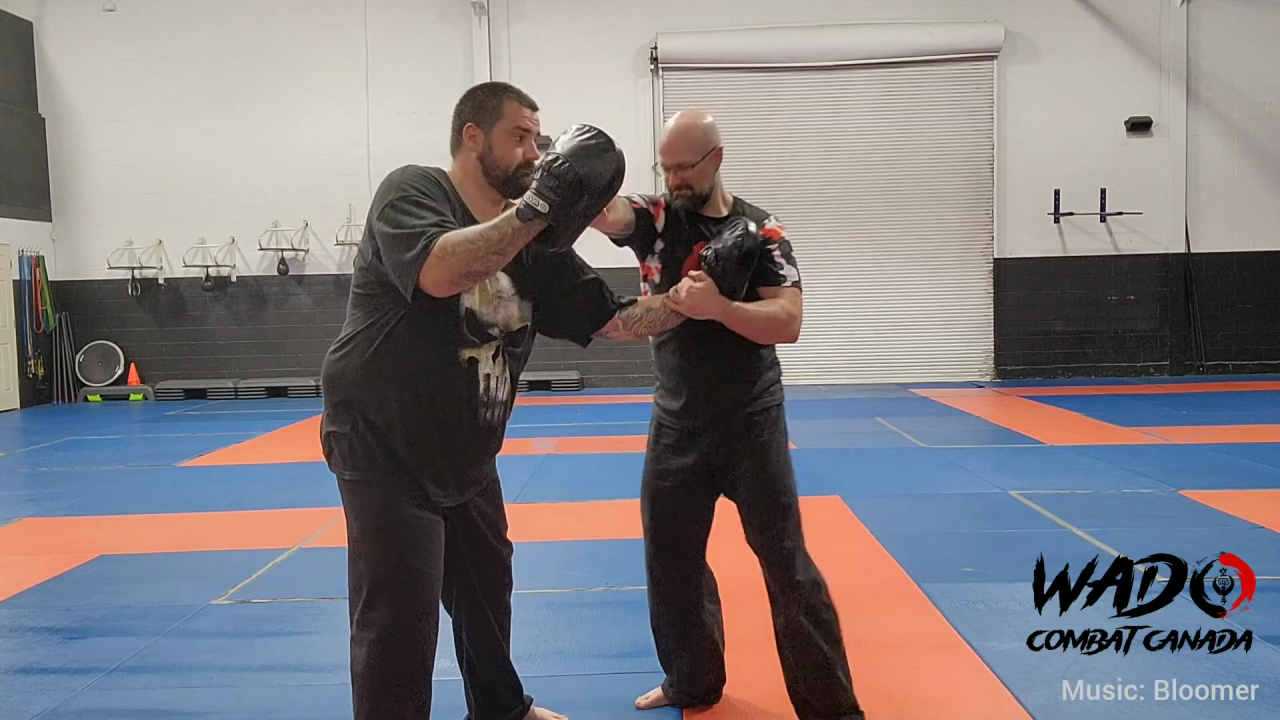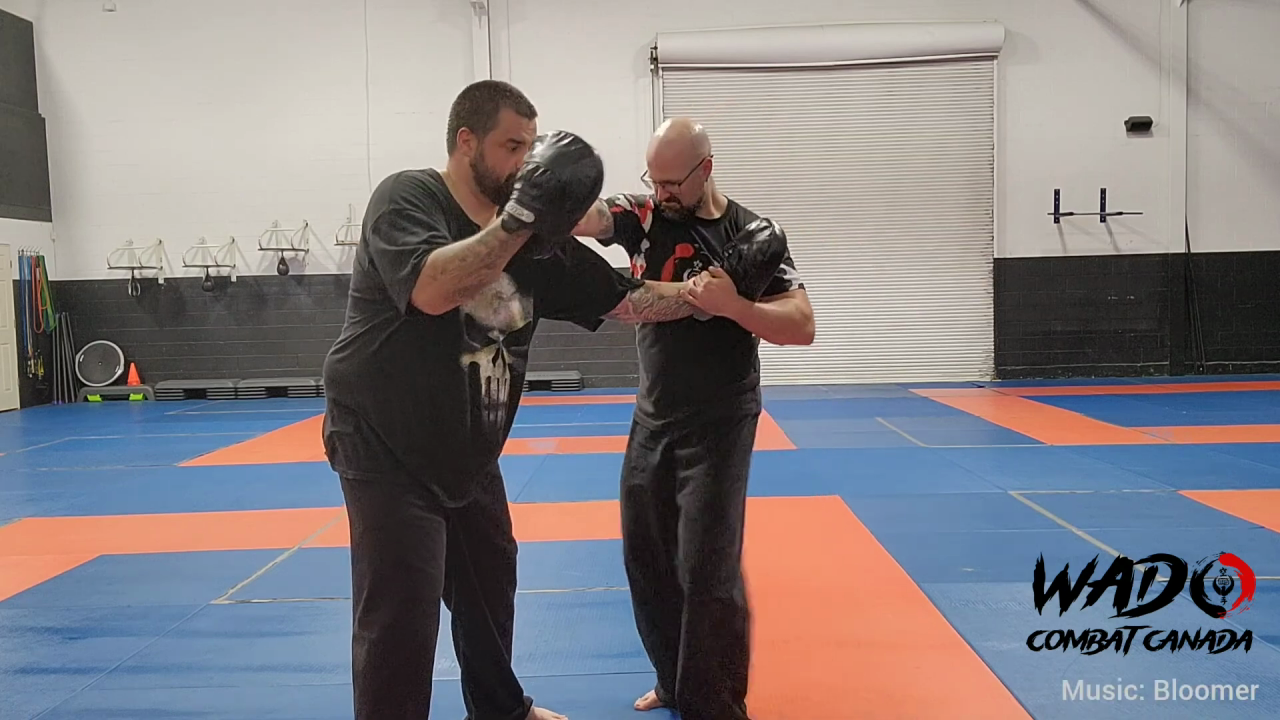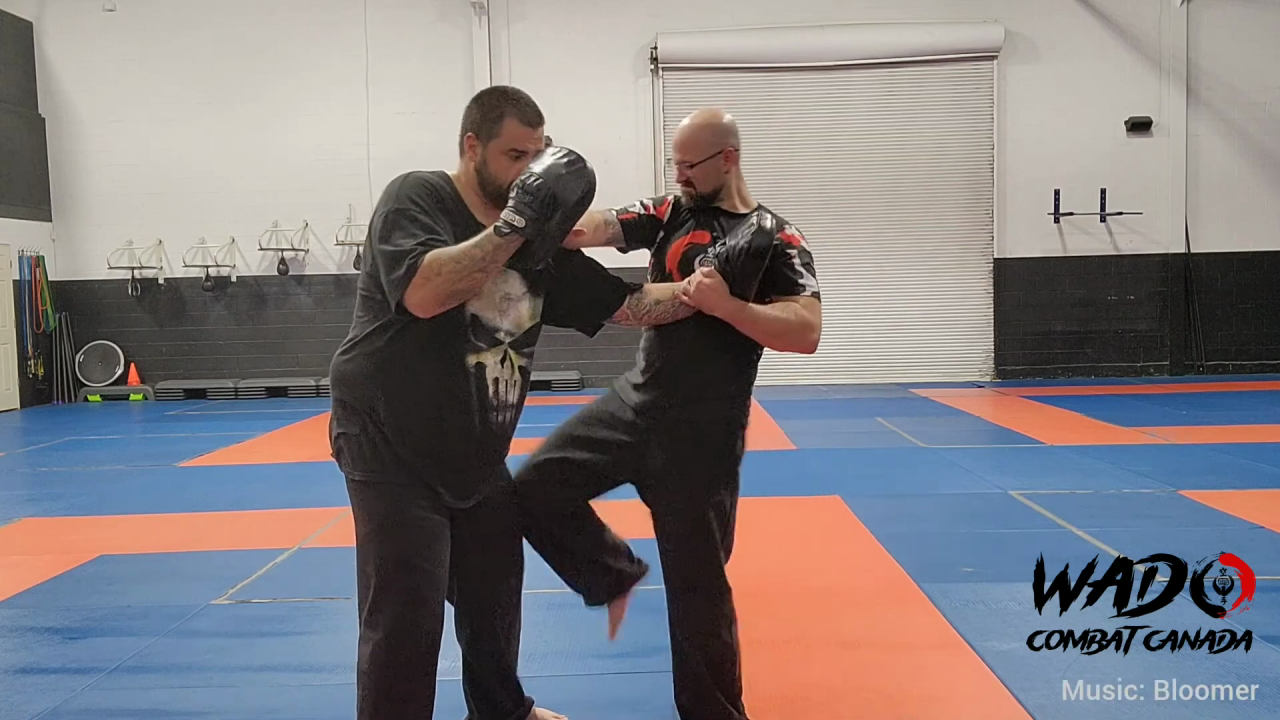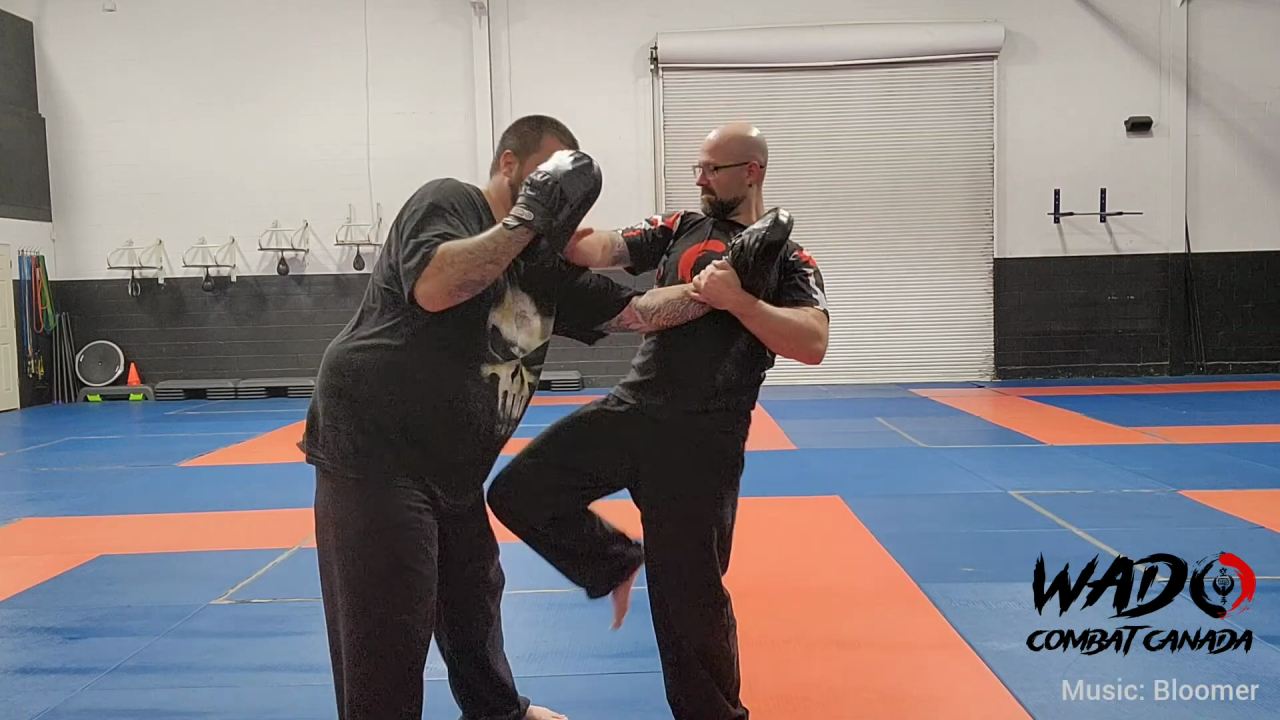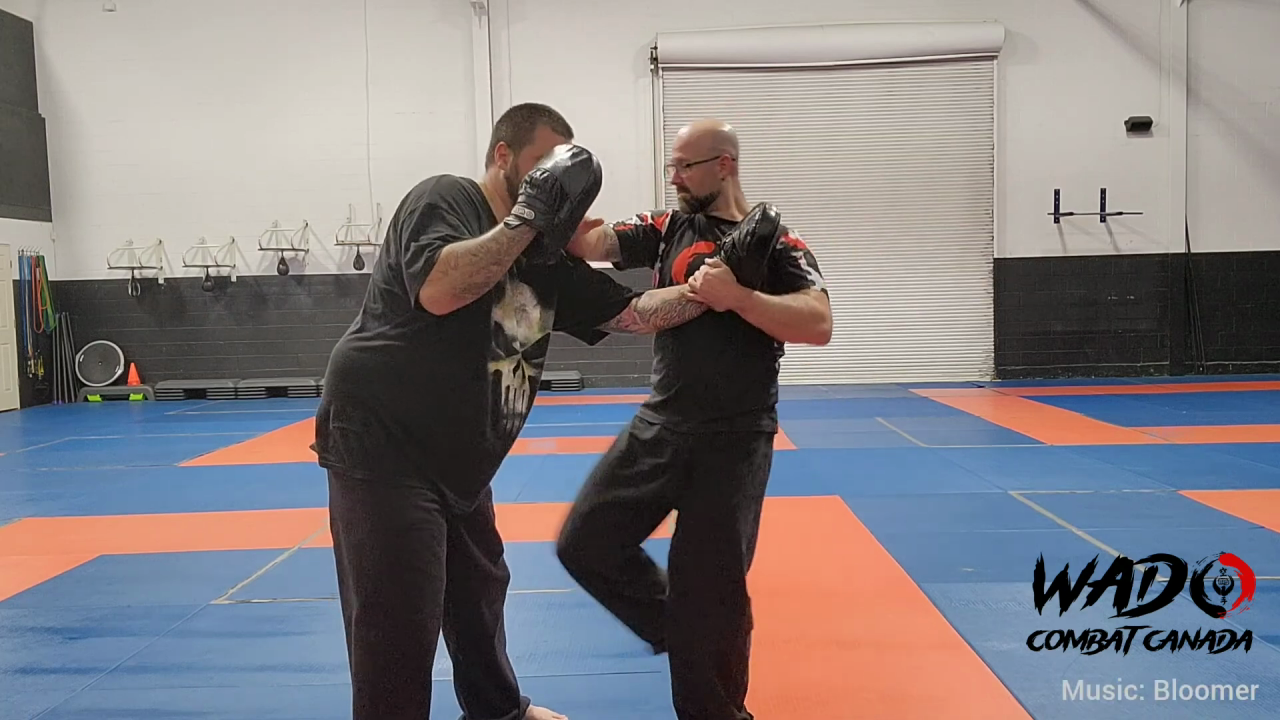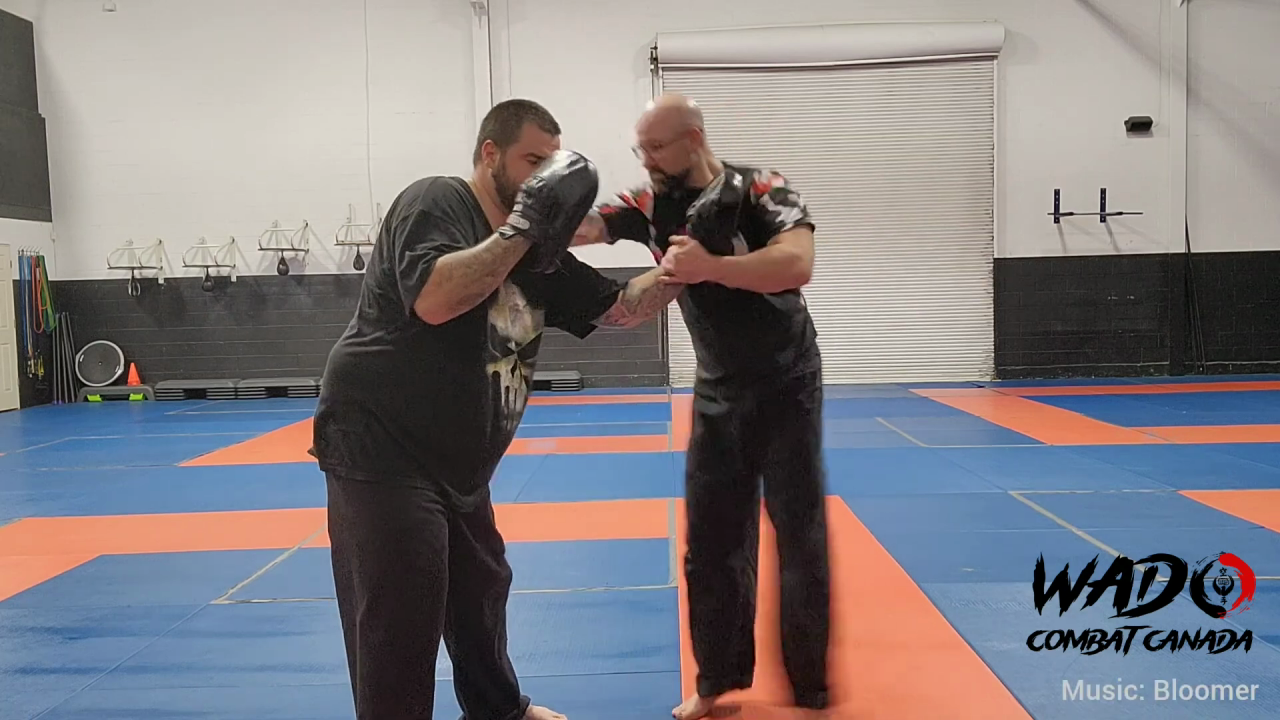
dt=0.3s
person 1, frame 1
left shoulder: (535, 242)
right shoulder: (412, 191)
left elbow: (614, 320)
right elbow: (440, 272)
right wrist: (537, 207)
left hip: (466, 454)
right hip: (385, 449)
left knee: (487, 590)
right knee: (399, 620)
person 1, frame 2
left shoulder: (533, 236)
right shoulder: (407, 198)
left elbow: (628, 300)
right elbow: (432, 291)
right wrist: (519, 219)
left hip: (470, 453)
right hip: (388, 451)
left knee: (489, 590)
right knee: (399, 619)
person 1, frame 3
left shoulder: (538, 237)
right shoulder: (416, 198)
left elbow: (627, 304)
right elbow: (424, 294)
right wrist: (513, 226)
left hip: (476, 455)
right hip: (394, 452)
left knee: (495, 592)
right knee: (405, 619)
person 1, frame 4
left shoulder: (547, 263)
right shoulder: (446, 202)
left elbow: (634, 310)
right elbow: (434, 288)
right wrist: (525, 221)
left hip: (450, 462)
right hip: (372, 447)
left knee: (473, 595)
right knee: (386, 627)
person 1, frame 5
left shoulder: (546, 255)
right shoulder: (443, 199)
left elbow: (631, 311)
right elbow: (439, 291)
right wrist: (527, 219)
left hip: (457, 461)
right hip: (382, 446)
left knee: (478, 593)
right knee: (399, 623)
person 1, frame 6
left shoulder: (532, 247)
right shoulder: (435, 203)
left elbow: (618, 305)
right elbow: (434, 302)
right wrist: (522, 227)
left hip: (455, 460)
right hip: (381, 450)
left knee: (479, 591)
right knee: (399, 625)
person 2, frame 1
left shoulder: (761, 230)
right shoulder: (654, 217)
left elbow: (786, 322)
right elbow: (603, 212)
left wrist: (718, 306)
left hip: (750, 418)
right hip: (677, 422)
left knee: (785, 562)
right knee: (672, 560)
person 2, frame 2
left shoulder: (752, 234)
right shoulder: (646, 215)
left elbow: (802, 326)
right elbow: (583, 217)
left wrist: (734, 305)
left hip: (720, 423)
right hip: (654, 418)
left knee: (708, 567)
right knee: (648, 560)
person 2, frame 3
left shoulder: (776, 239)
right shoulder: (669, 212)
left elbow: (806, 334)
right elbow: (591, 228)
left wrist: (726, 305)
left hip: (703, 425)
right hip: (632, 401)
left knee: (695, 576)
right knee: (533, 493)
right ankle: (616, 576)
person 2, frame 4
left shoulder: (790, 260)
right shoulder: (678, 228)
left elbow: (813, 345)
right elbow: (598, 249)
left wrist: (735, 300)
left hip: (705, 434)
right hip: (630, 408)
left knee: (687, 584)
right knee: (518, 492)
right ankle: (616, 561)
person 2, frame 5
left shoulder: (779, 245)
right shoulder: (666, 228)
left elbow: (818, 325)
right elbow: (591, 242)
left wrist: (735, 296)
left hip: (735, 437)
right hip: (659, 423)
left knee: (710, 586)
right knee: (584, 546)
right ankle: (669, 618)
person 2, frame 6
left shoulder: (762, 191)
right shoulder: (653, 204)
left elbow: (797, 264)
right elbow: (587, 228)
left wrist: (712, 268)
left hip: (784, 383)
right hip: (719, 390)
left knee: (799, 531)
right knee: (711, 542)
